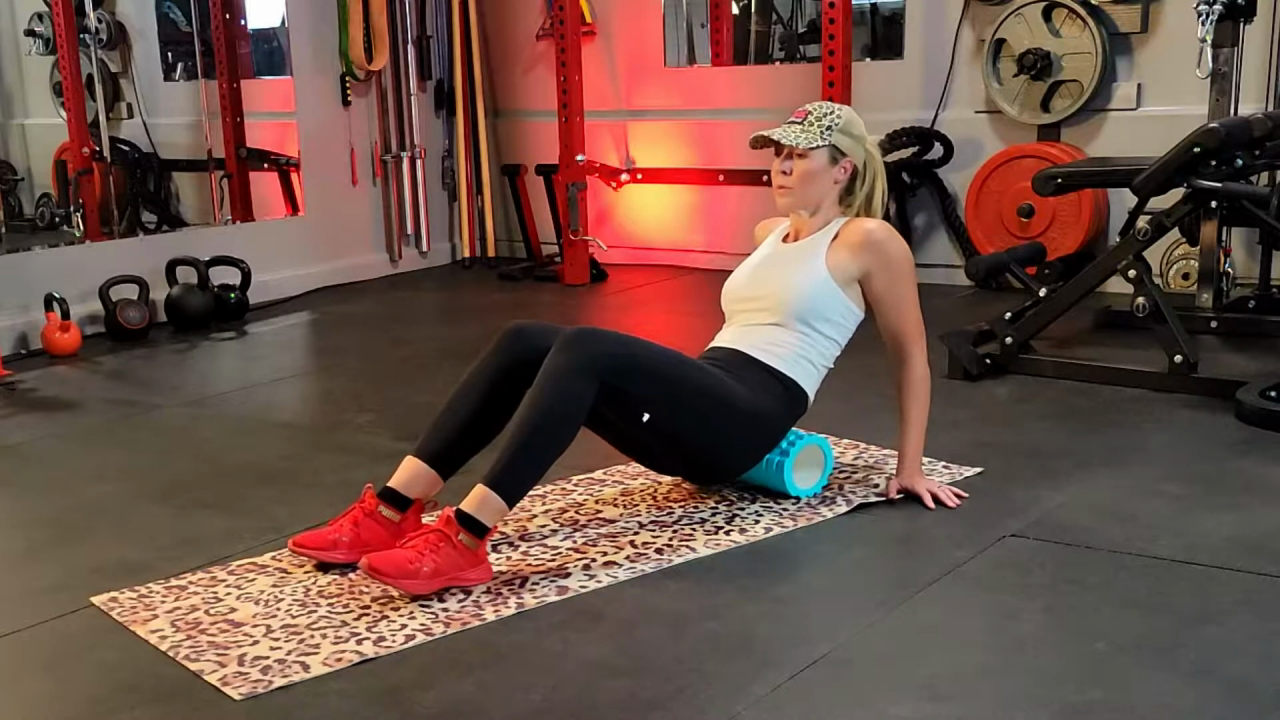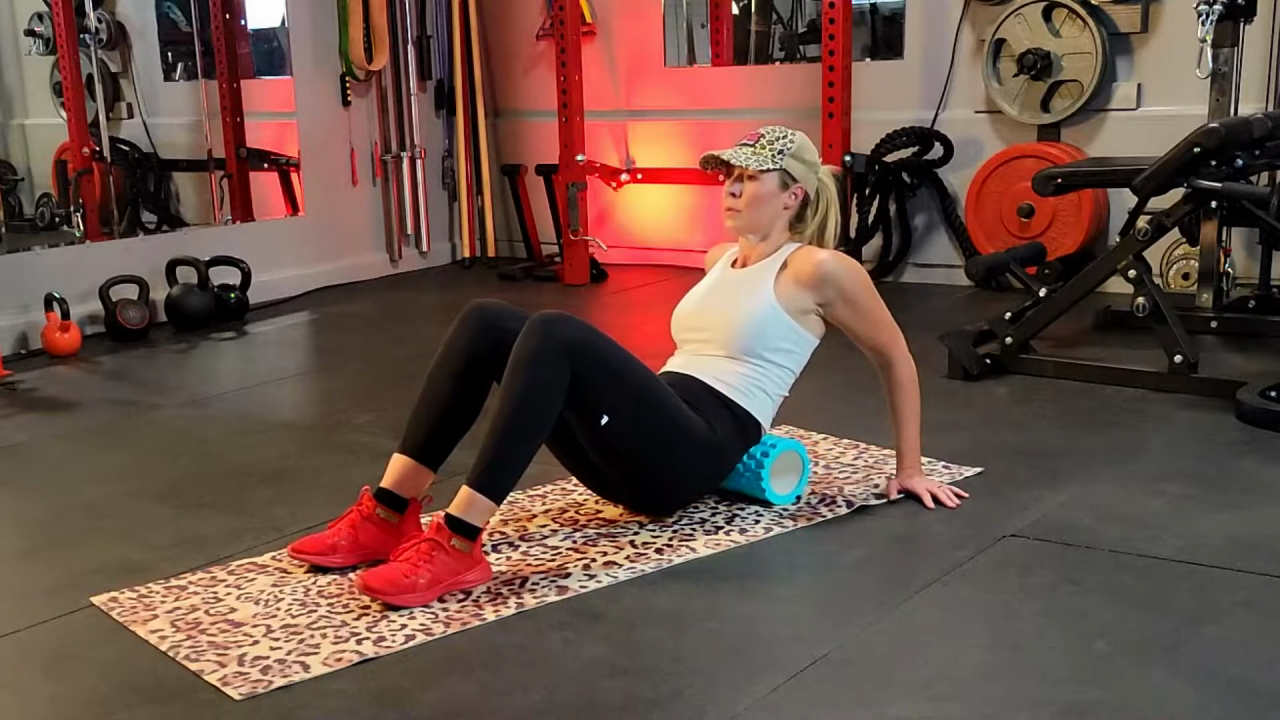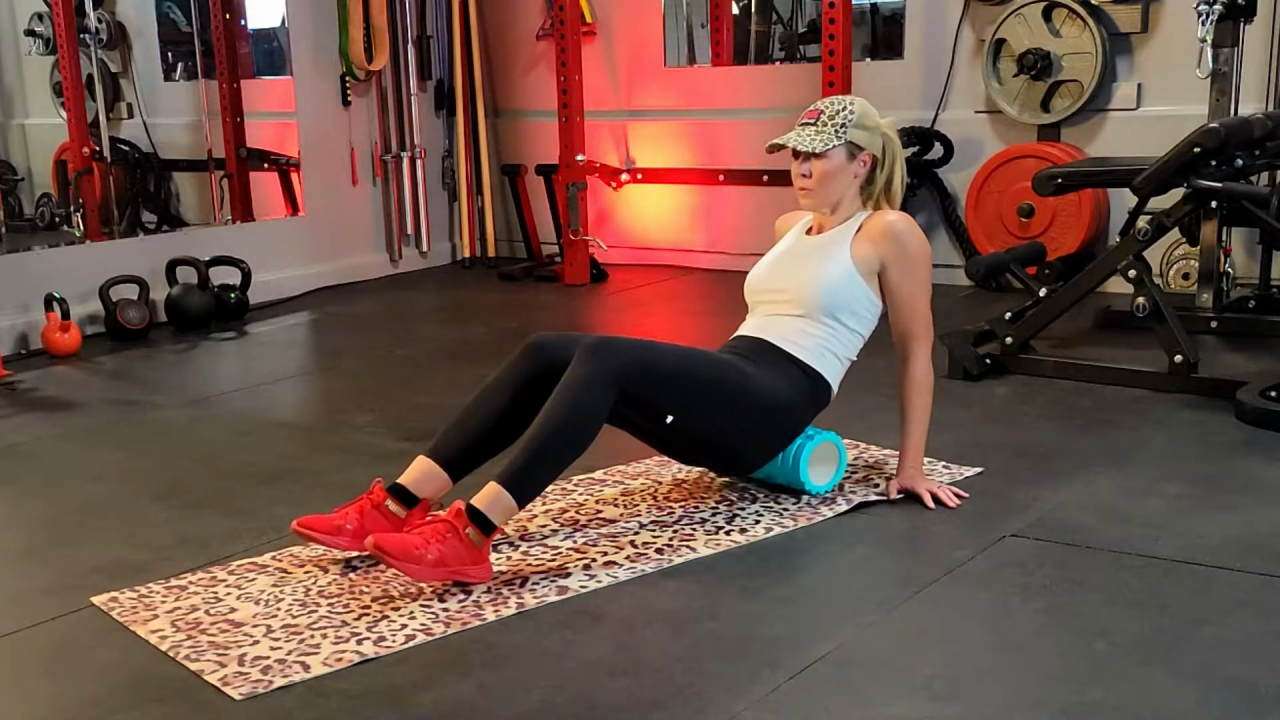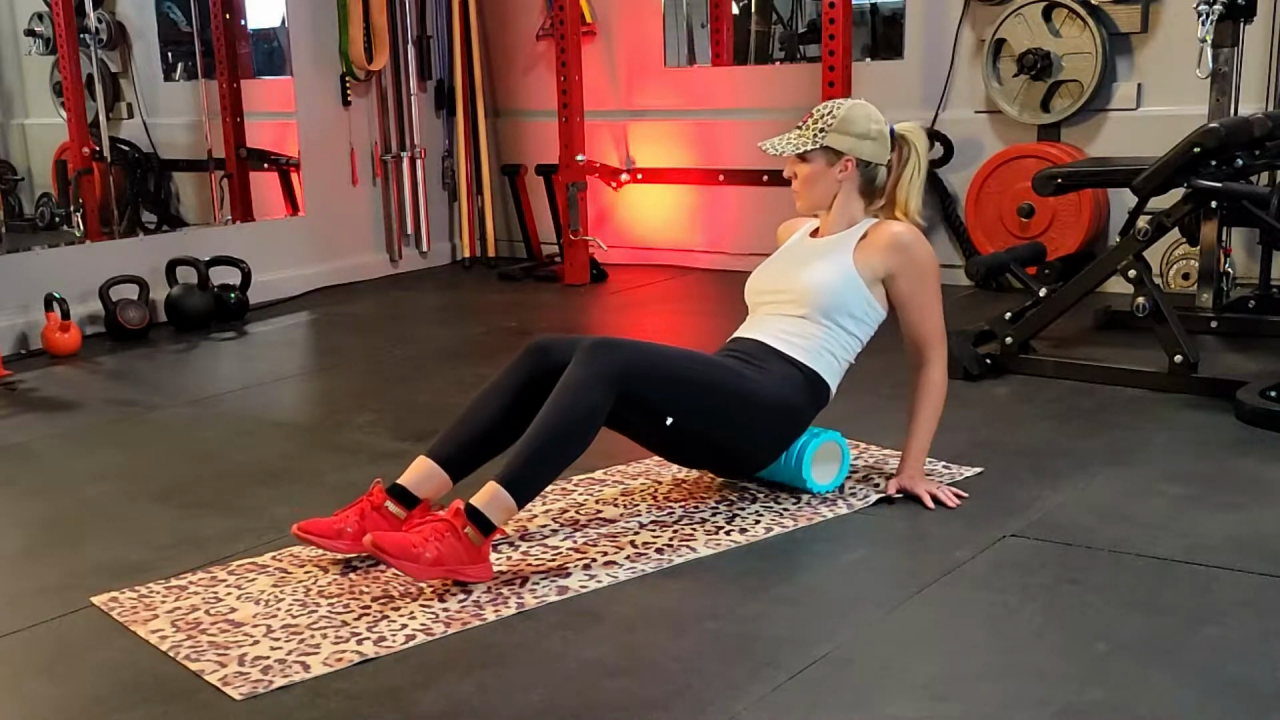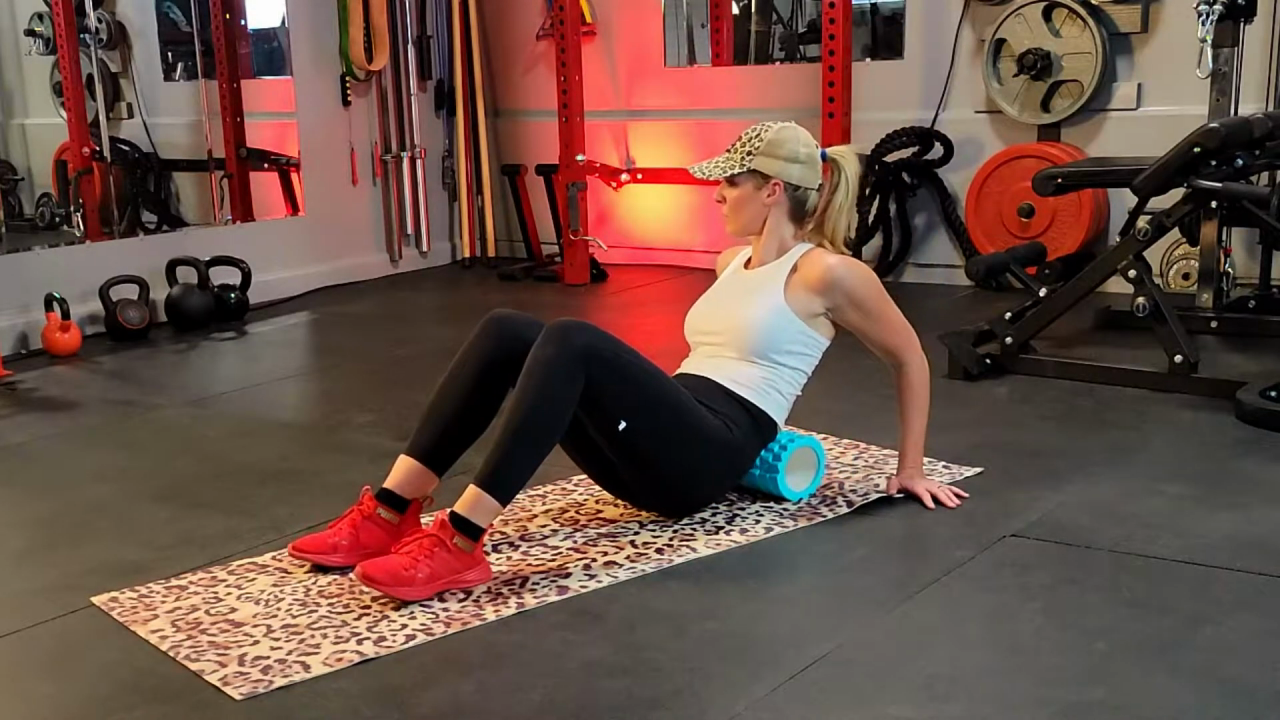
dt=1s
person 1, frame 1
left shoulder: (869, 241)
right shoulder: (769, 233)
left elbow: (911, 354)
left wrist: (910, 466)
left hip: (747, 421)
right hip: (695, 405)
left knee: (584, 348)
right knee: (522, 342)
left ankle: (464, 541)
right ankle: (392, 512)
person 1, frame 2
left shoulder: (818, 270)
right shoulder: (720, 260)
left elbow: (896, 358)
left wrist: (909, 469)
left hip: (694, 452)
right hip: (639, 441)
left knee: (553, 333)
right knee: (485, 322)
left ankle: (457, 544)
right ankle: (388, 514)
person 1, frame 3
left shoulder: (891, 233)
right shoulder: (790, 227)
left elbow: (916, 352)
left wrist: (912, 466)
left hip: (771, 408)
right hip: (724, 386)
left knee: (603, 359)
right knee: (544, 355)
left ankle: (468, 534)
right ankle: (396, 506)
person 1, frame 4
left shoulder: (895, 243)
right shoulder: (795, 233)
left elbow: (932, 359)
left wrist: (913, 467)
left hip: (768, 411)
right hip: (721, 392)
left knee: (603, 358)
right knee: (545, 356)
left ankle: (469, 534)
right ankle: (397, 506)
person 1, frame 5
left shoulder: (827, 273)
right shoulder: (733, 262)
left elbow: (909, 358)
left wrist: (911, 468)
left hip: (710, 452)
right hip: (658, 439)
left knee: (571, 340)
right knee: (504, 331)
left ankle: (458, 544)
right ankle: (389, 513)
